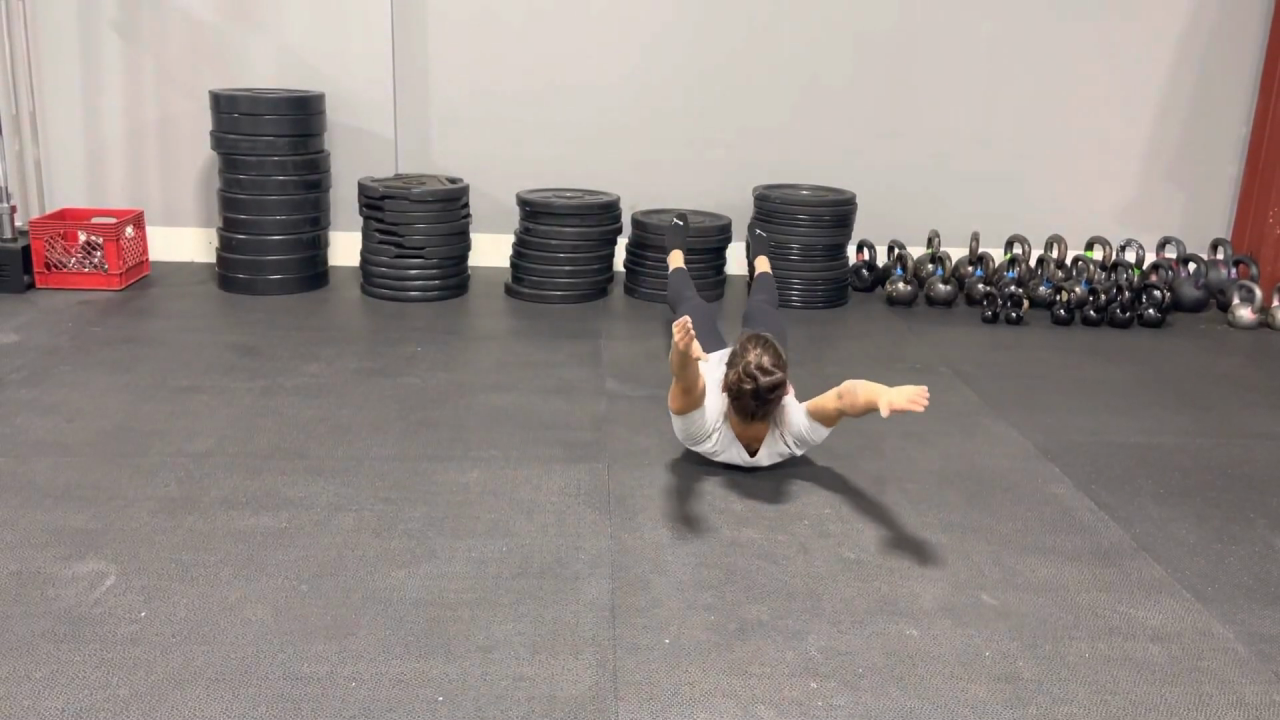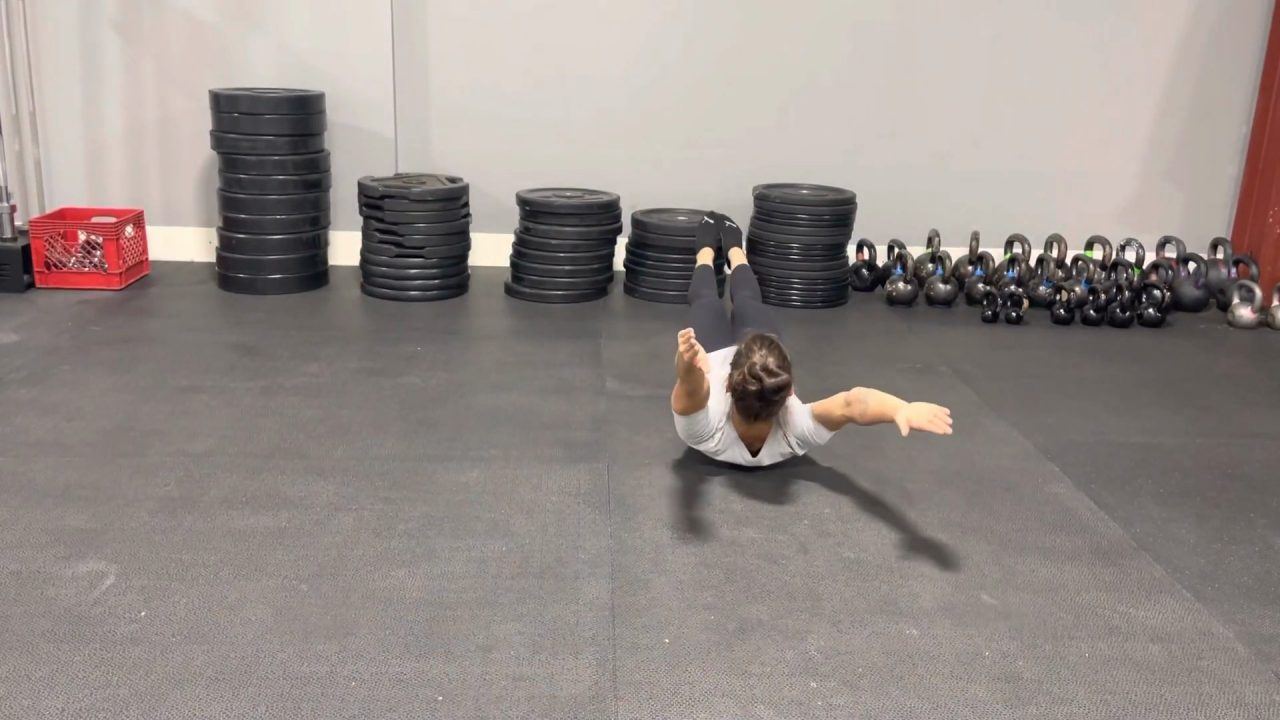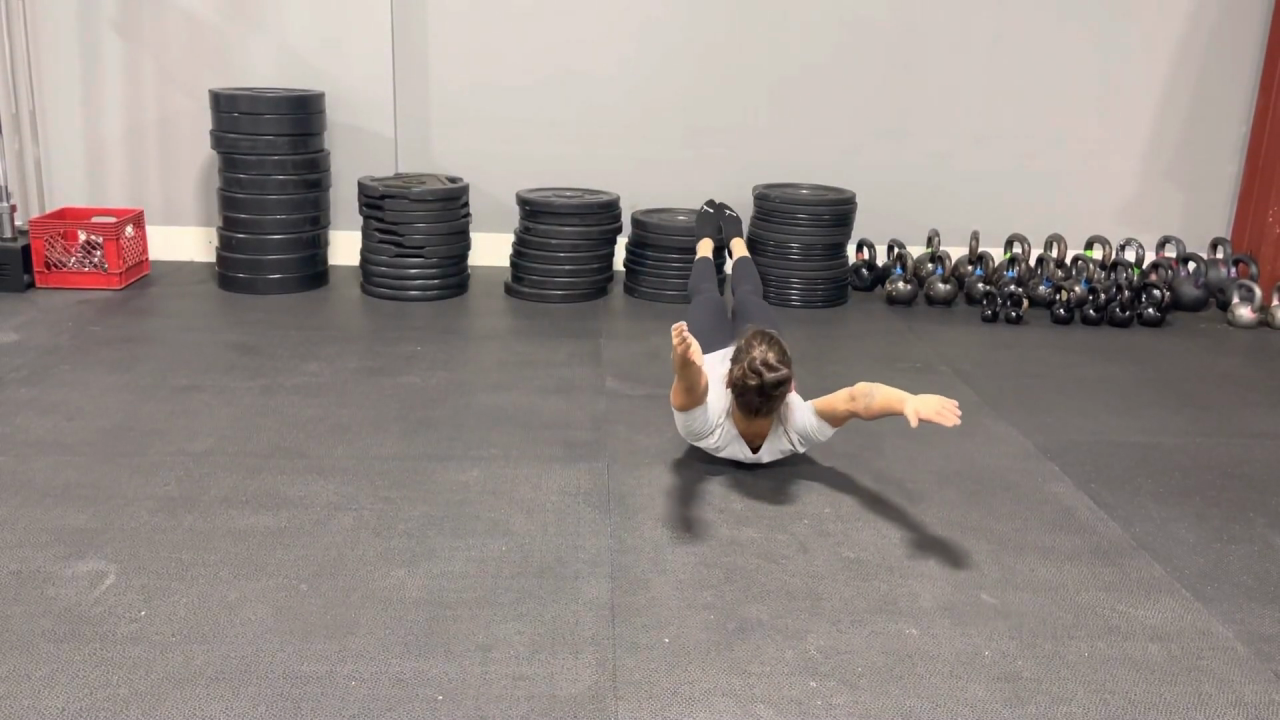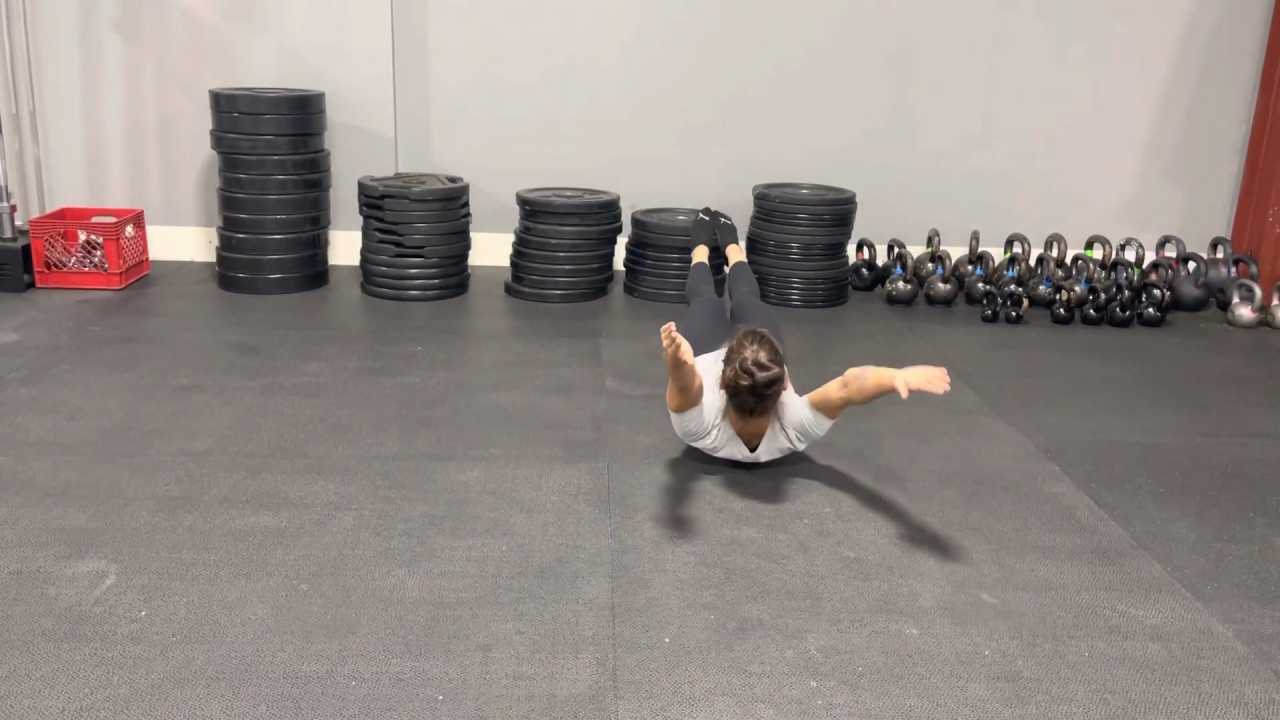
dt=0.4s
person 1, frame 1
left shoulder: (702, 431)
right shoulder: (794, 433)
left elbow: (685, 381)
right elbow: (843, 399)
left wrist: (682, 353)
right wrist: (884, 395)
left knee: (693, 306)
right knee: (762, 308)
left ankle: (676, 253)
right ankle: (759, 258)
person 1, frame 2
left shoulder: (706, 430)
right shoulder: (794, 433)
left elbow: (691, 385)
right elbow: (850, 403)
left wrist: (688, 363)
right wrist: (902, 409)
left knee: (707, 303)
right knee: (748, 302)
left ankle: (707, 249)
right ankle: (734, 250)
person 1, frame 3
left shoulder: (705, 426)
right shoulder: (794, 430)
left elbow: (689, 382)
right elbow: (855, 399)
left wrist: (684, 358)
right wrist: (909, 401)
left knee: (706, 298)
right knee: (748, 298)
left ankle: (707, 240)
right ankle: (735, 239)
person 1, frame 4
left shoulder: (702, 428)
right shoulder: (791, 430)
left elbow: (684, 383)
right elbow: (847, 387)
left wrist: (676, 360)
right wrist: (900, 376)
left knee: (705, 301)
right knee: (747, 299)
left ankle: (702, 246)
right ankle: (730, 245)
